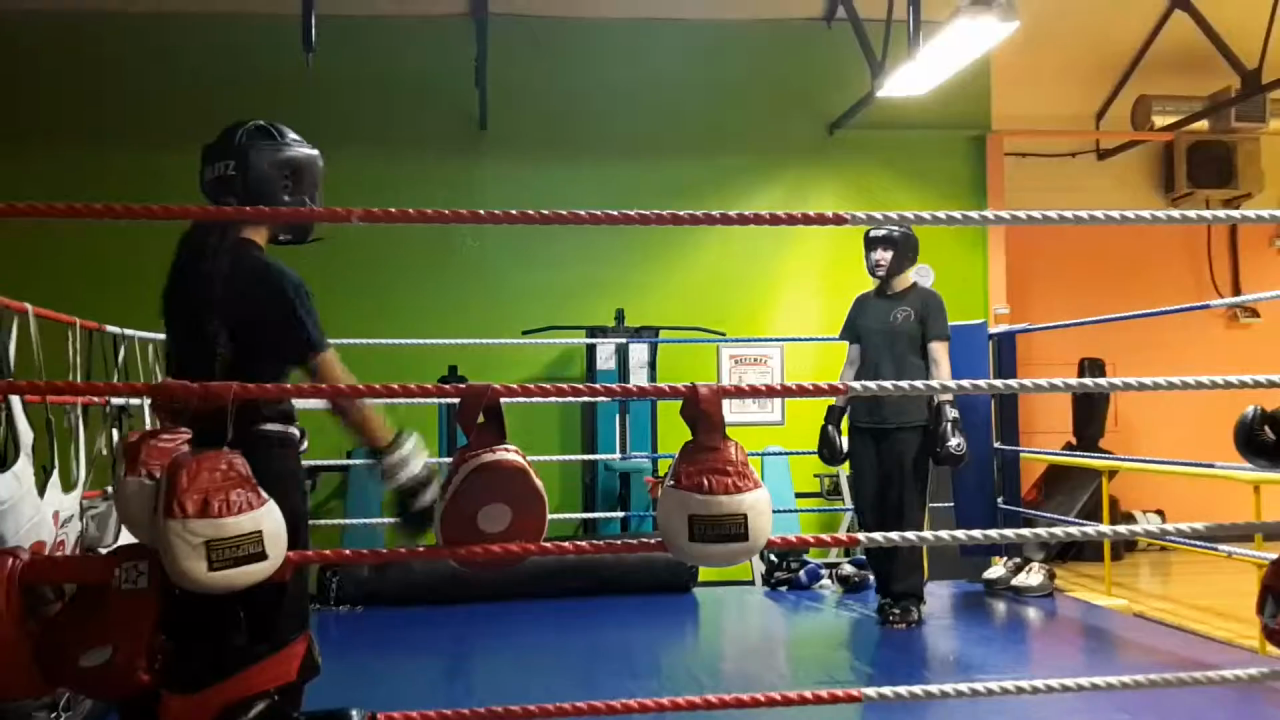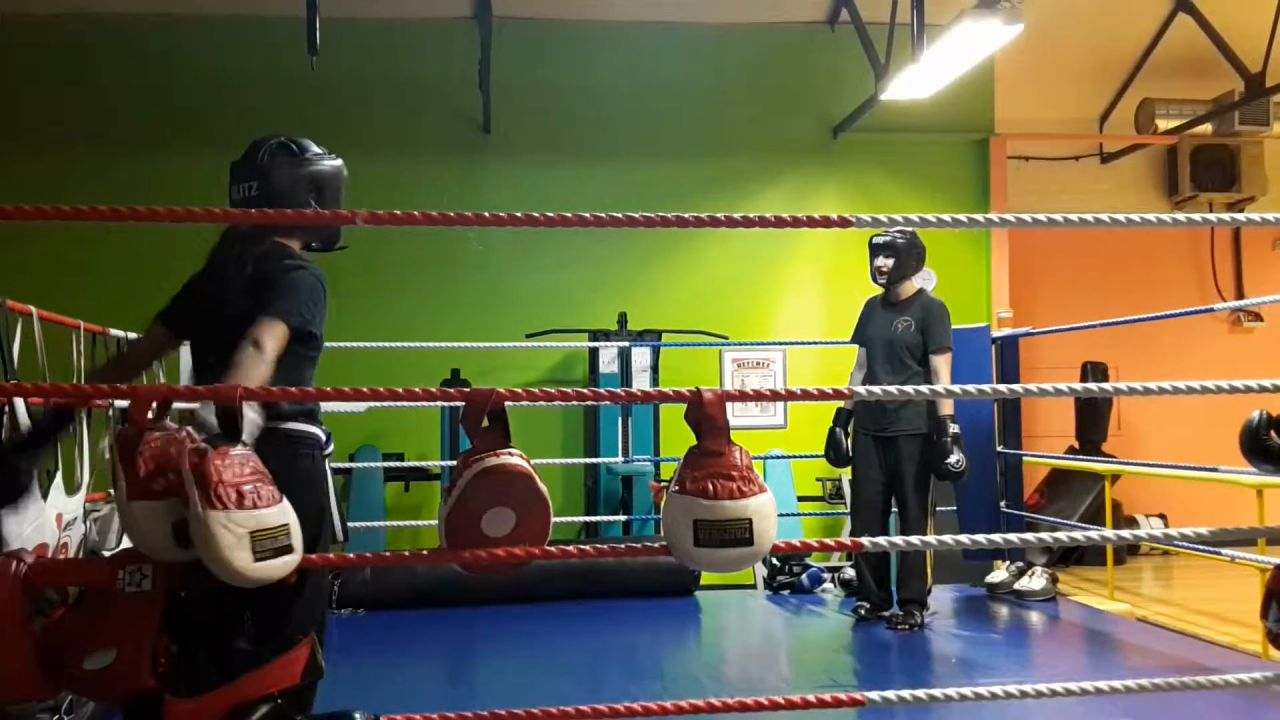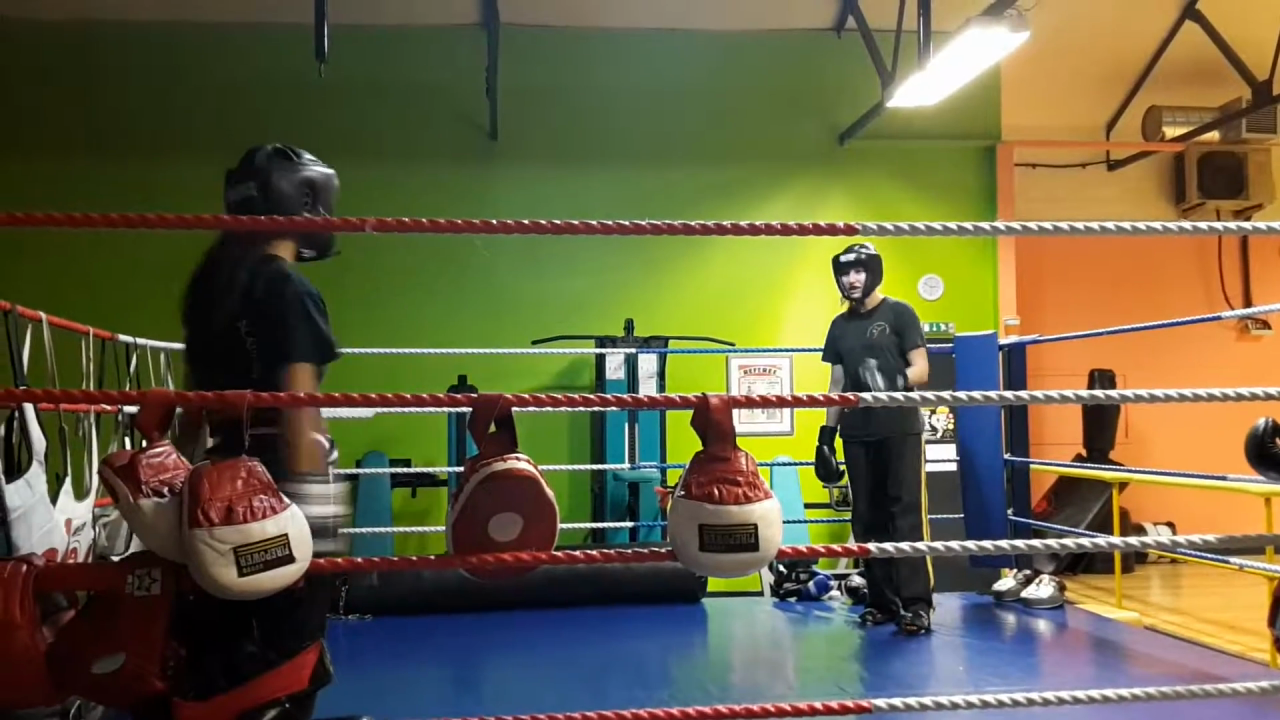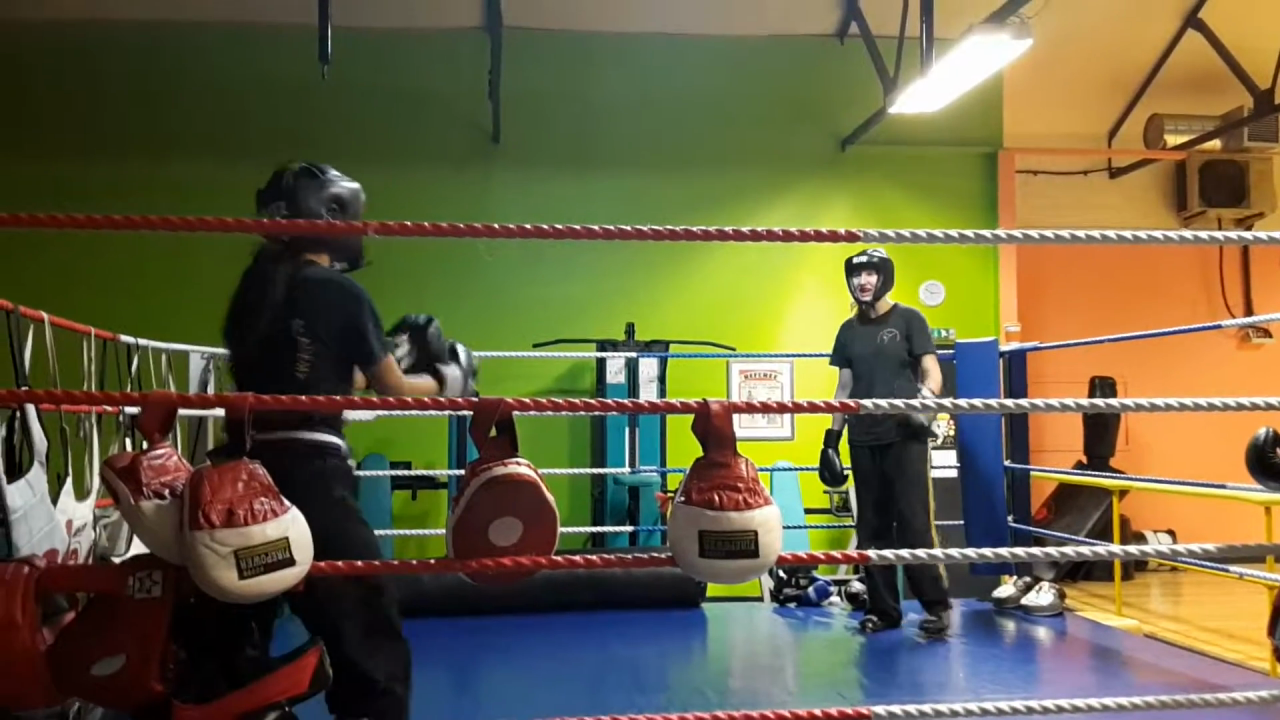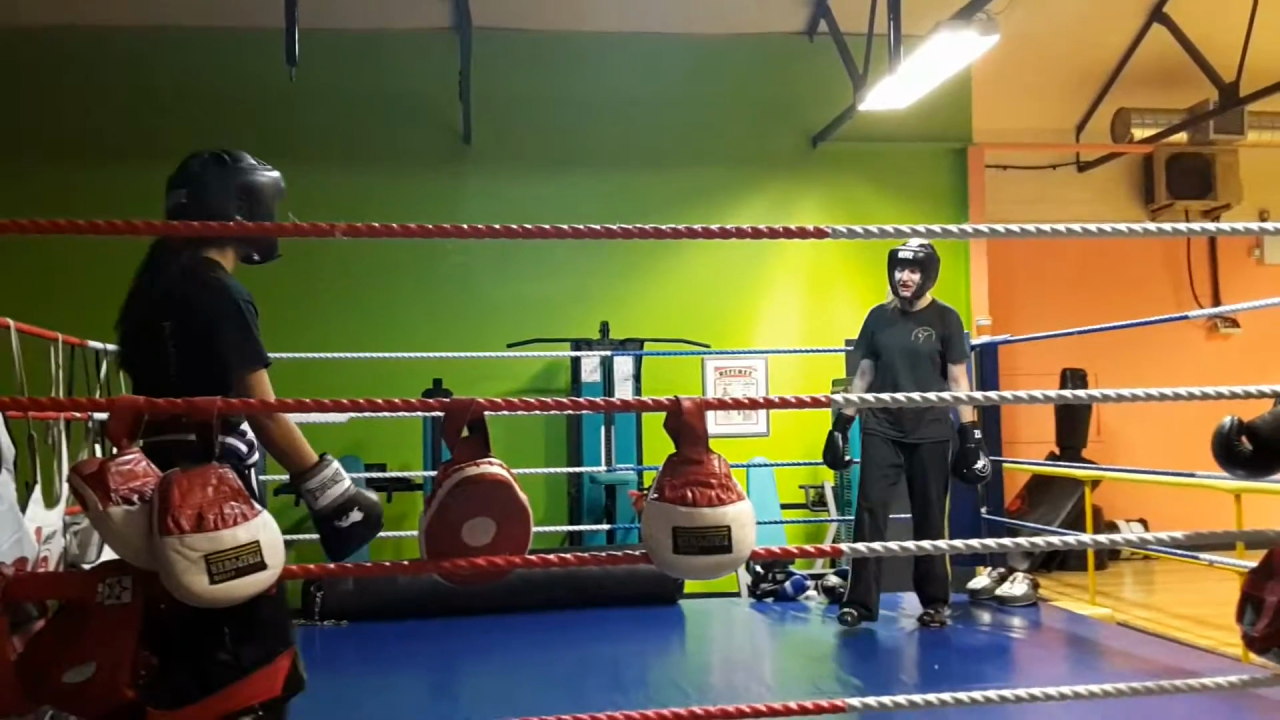
dt=1s
person 1, frame 1
left shoulder: (192, 266)
right shoulder: (270, 279)
right elbow: (339, 388)
right wrist: (406, 463)
left hip: (201, 458)
right hip: (258, 460)
left knee: (203, 621)
right knee: (272, 630)
person 1, frame 2
left shoulder: (218, 274)
right shoulder: (299, 277)
left elbow: (137, 356)
right elbow: (258, 351)
left wrist: (53, 419)
right wrist: (231, 424)
right hip: (286, 459)
left knee: (213, 624)
right knee: (289, 626)
person 1, frame 3
left shoulder: (216, 283)
right shoulder: (289, 292)
left elbow: (197, 396)
right elbow: (298, 409)
right wrist: (312, 509)
left hip: (229, 465)
right hip: (281, 469)
left knee: (223, 628)
right knee: (293, 632)
person 1, frame 4
left shoulder: (253, 295)
right shoulder: (338, 292)
right elbow: (392, 386)
left wrist: (400, 348)
right wrist: (450, 378)
right hip: (309, 472)
left knee: (228, 633)
right knee: (367, 634)
person 1, frame 5
left shoulder: (159, 287)
right shoulder: (220, 295)
right elbow: (263, 411)
right wrist: (332, 492)
left knee: (179, 648)
right knee: (256, 644)
person 2, frame 1
left shoulder: (926, 301)
right shoulder: (863, 304)
left elbow: (939, 362)
left wrist: (947, 414)
right wrist: (833, 416)
left hip: (910, 423)
right hip: (864, 422)
left knee: (907, 512)
right knee: (869, 511)
left ankle: (908, 597)
right ankle: (886, 589)
person 2, frame 2
left shoulder: (930, 309)
right shoulder: (872, 308)
left elbow: (940, 375)
left wrist: (948, 432)
right wrist: (841, 419)
left hip: (912, 430)
right hip: (869, 428)
left knee: (914, 518)
right knee: (866, 515)
left ankle: (913, 603)
right ankle: (872, 598)
person 2, frame 3
left shoulder: (899, 313)
right shoulder: (839, 325)
left elbow: (921, 369)
left wrist: (892, 381)
right wrist: (826, 436)
left hip: (899, 428)
right hip: (857, 434)
left knee: (906, 514)
right knee: (867, 520)
left ankle: (917, 603)
right ankle: (882, 601)
person 2, frame 4
left shoulder: (908, 319)
right shoulder: (849, 330)
left elbow: (933, 374)
left wrist: (923, 399)
right wrist: (831, 438)
left hip: (904, 435)
right hip: (863, 440)
left knee: (913, 518)
right knee: (872, 524)
left ankle: (936, 605)
right ankle: (883, 607)
person 2, frame 5
left shoulder: (945, 319)
right shoulder: (878, 317)
left elbow: (958, 381)
right elbow: (863, 375)
left wrist: (970, 434)
right wrist: (841, 425)
left hip: (930, 434)
right hip: (881, 430)
left knee: (929, 519)
right knee: (870, 510)
left ankle: (934, 601)
right ankle: (861, 600)
